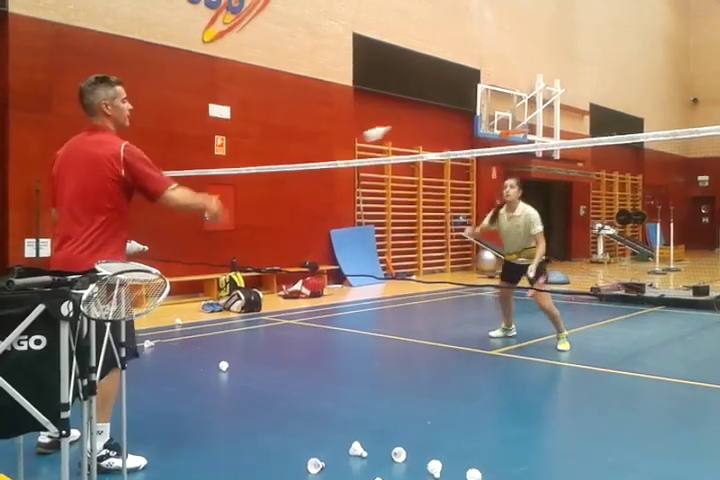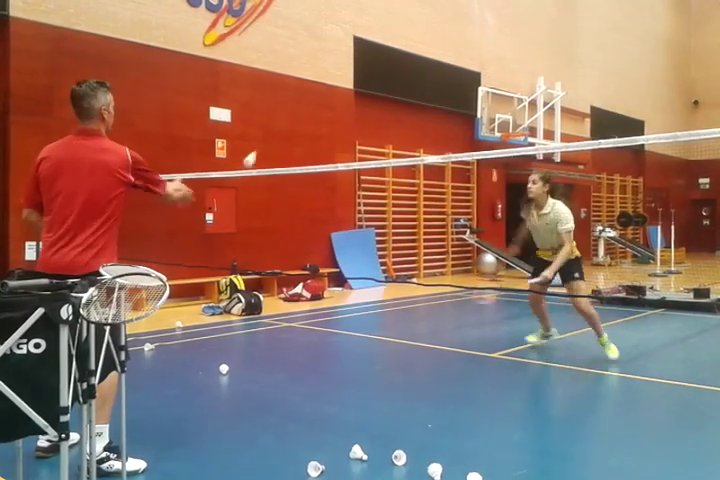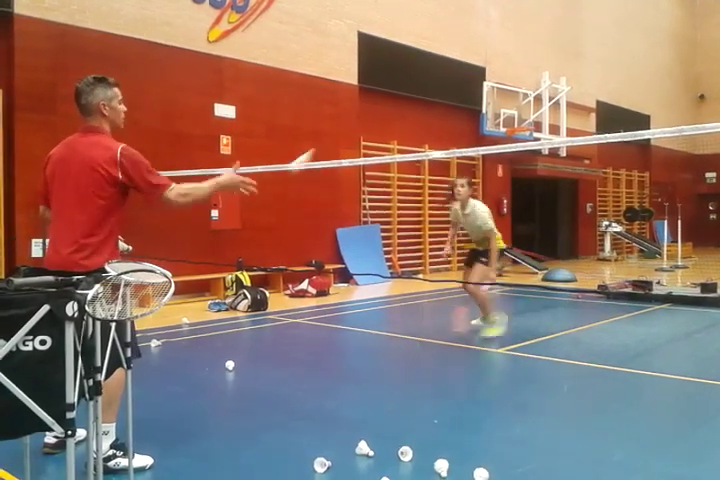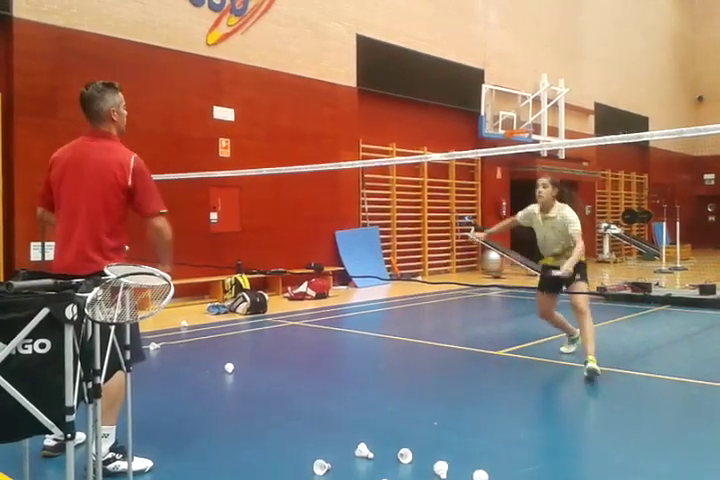
dt=1s
person 1, frame 1
left shoulder: (64, 152)
right shoulder: (123, 152)
left elbow: (56, 213)
right elbow: (172, 195)
right wrist: (208, 204)
left hip: (62, 268)
right hip: (96, 271)
right knee: (111, 359)
left ankle: (49, 430)
right ankle: (101, 449)
person 1, frame 2
left shoulder: (48, 154)
right shoulder: (122, 158)
left elbow: (30, 215)
right elbow: (172, 193)
right wrist: (181, 189)
left hip: (52, 271)
right hip: (93, 274)
right knee: (107, 360)
left ankle: (48, 434)
right ankle: (101, 450)
person 1, frame 3
left shoulder: (57, 153)
right shoulder: (117, 154)
left elbow: (45, 212)
right elbow: (174, 194)
right wrist: (220, 182)
left hip: (58, 268)
right hip: (93, 271)
right knee: (114, 358)
left ankle: (55, 430)
right ankle: (106, 447)
person 1, frame 4
left shoulder: (62, 157)
right shoulder: (129, 163)
left elbow: (44, 212)
right elbow: (158, 224)
right wrist: (165, 264)
left hip: (63, 272)
right hip: (104, 275)
right knee: (118, 360)
left ankle: (58, 434)
right ankle: (107, 450)
person 2, frame 1
left shoulder: (530, 214)
right shoulder: (498, 213)
left elbow: (541, 243)
right elbow: (481, 229)
left wrist: (534, 265)
right wrist: (471, 231)
left hip: (532, 261)
right hip: (511, 260)
left knee: (544, 304)
right knee: (503, 296)
left ankle: (562, 335)
right ankle: (508, 327)
person 2, frame 2
left shoulder: (560, 210)
right shoulder: (528, 208)
left elbow: (566, 246)
left wrist: (552, 269)
right wrist: (515, 244)
left hip: (567, 258)
right hip: (543, 256)
left knee: (581, 305)
right knee: (535, 300)
left ankle: (604, 340)
right ankle: (547, 331)
person 2, frame 3
left shoulder: (480, 210)
right shoulder: (456, 207)
left elbow: (493, 238)
right elbow: (455, 225)
left wrist: (492, 268)
right wrist: (449, 244)
left hip: (490, 247)
right hip: (477, 245)
left knee: (473, 285)
right knee: (467, 284)
left ankle: (494, 320)
right ankle: (487, 317)
person 2, frame 4
left shoulder: (566, 213)
right shoulder: (532, 212)
left elbow: (579, 245)
right elbow: (510, 222)
left wrist: (569, 264)
right wrist: (486, 233)
left hip: (572, 263)
right hip: (550, 263)
left knee: (581, 306)
right knee: (545, 312)
left ankle: (590, 361)
right ankle: (573, 333)
